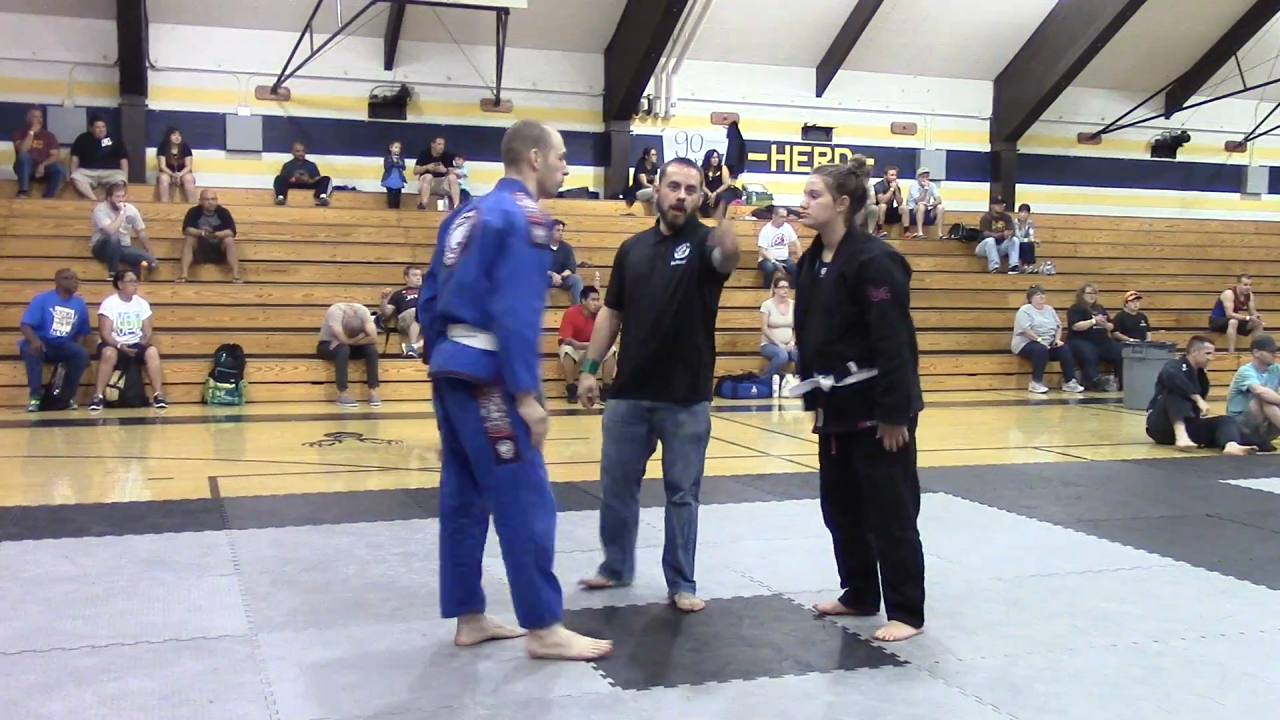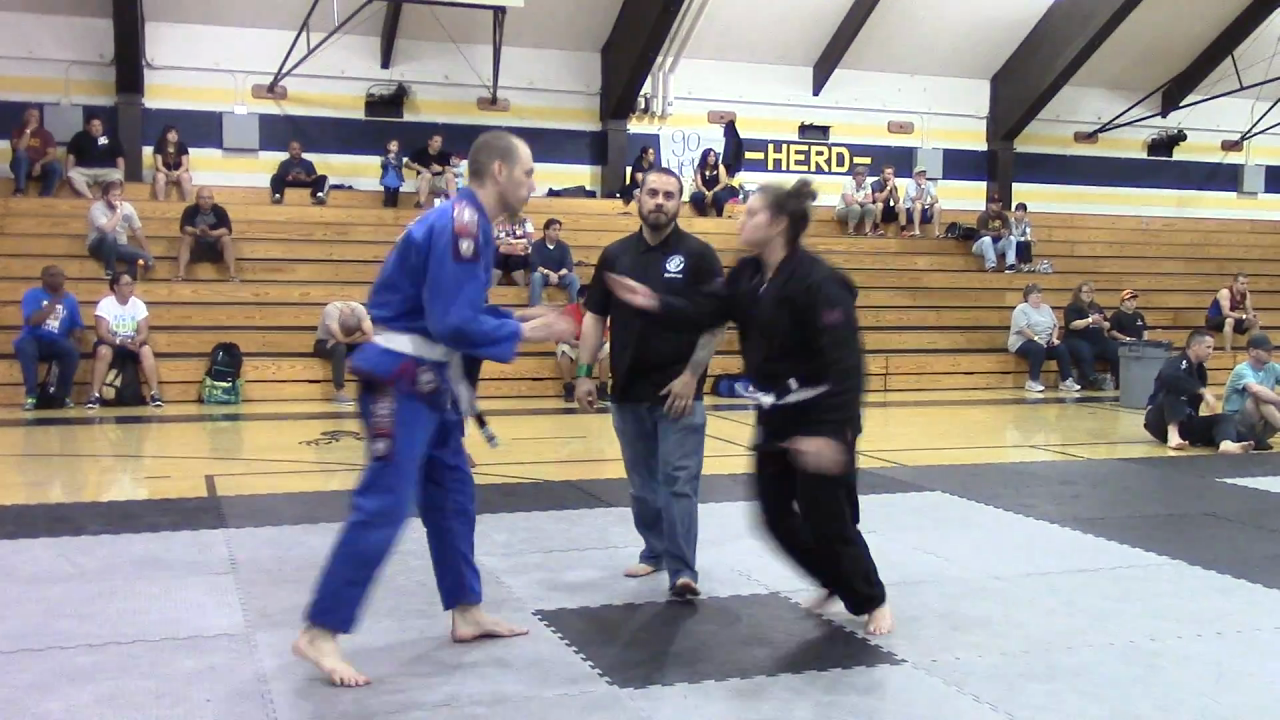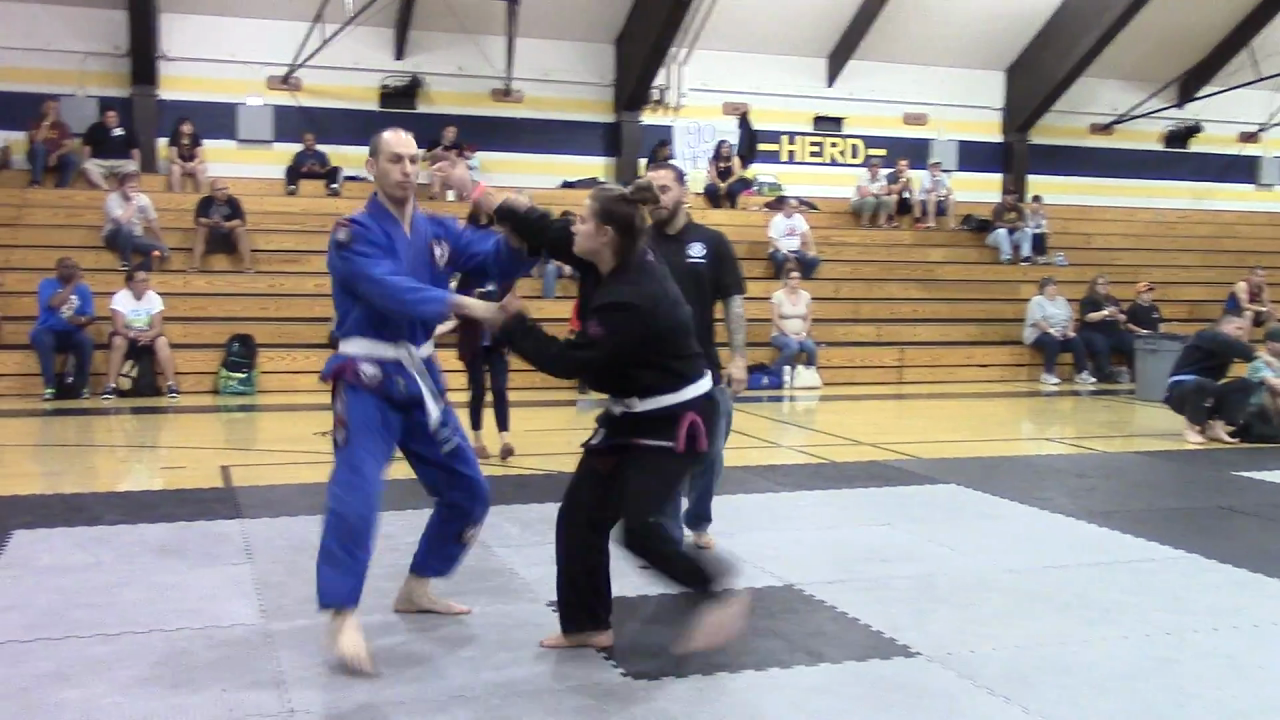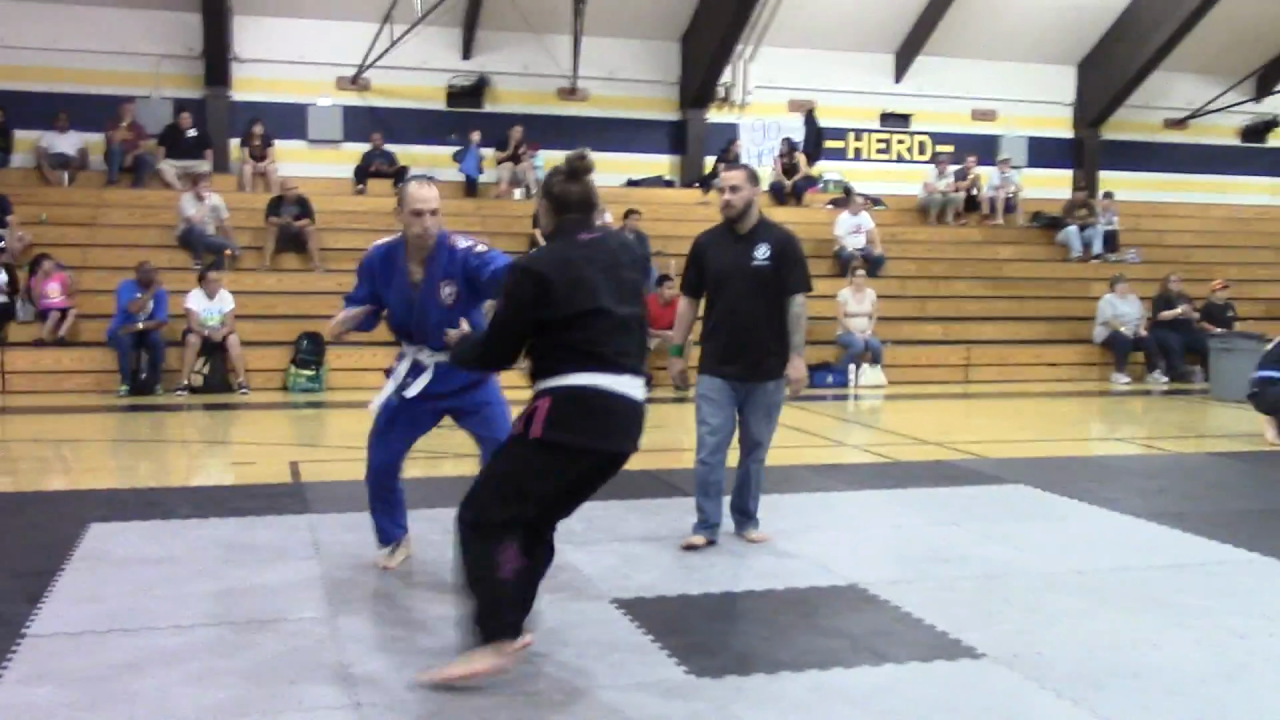
dt=0.4s
person 1, frame 1
left shoulder: (468, 212)
right shoulder: (526, 216)
left elbow: (432, 300)
right elbow: (517, 314)
right wrist: (527, 394)
left hip: (453, 365)
right hip: (487, 373)
left knee: (465, 500)
right knee: (527, 503)
left ankle: (470, 619)
right ankle: (545, 629)
person 1, frame 2
left shoulder: (463, 223)
right shoulder: (459, 227)
right elbow: (454, 323)
left wrist: (514, 322)
right wrist: (523, 332)
left hip: (421, 376)
right hip: (399, 376)
left knee: (453, 492)
right knee: (384, 505)
left ankle: (467, 611)
right ankle: (317, 633)
person 1, frame 3
left shoulder: (438, 228)
right shoulder: (354, 229)
left elbow: (495, 255)
right elbow: (389, 290)
right wrist: (457, 304)
left hip: (418, 379)
right hip: (364, 377)
left knee: (468, 488)
right knee: (356, 492)
left ankle: (416, 587)
right ankle: (343, 620)
person 1, frame 4
left shoulder: (463, 253)
right shoulder: (380, 259)
left elbow: (507, 274)
right elbow: (360, 308)
right wrist: (347, 321)
left hip: (469, 376)
right hip: (416, 376)
right knee: (381, 463)
right ankle: (397, 539)
person 2, frame 1
left shoulder: (874, 260)
right shoulder: (812, 261)
left elbow: (894, 341)
left wrist: (894, 412)
right wrist: (811, 394)
left hip: (877, 401)
right hip: (836, 401)
left knee: (890, 510)
right knee: (841, 507)
left ankle: (907, 613)
right ankle: (859, 595)
person 2, frame 2
left shoulder: (820, 282)
right shoulder: (749, 273)
left elbow: (845, 362)
right elbow: (704, 309)
left wrist: (826, 431)
right wrist: (656, 304)
left hip: (819, 415)
right hip: (778, 414)
left knee: (829, 521)
right knee: (776, 514)
left ankle: (869, 600)
right ankle: (836, 583)
person 2, frame 3
left shoulder: (632, 300)
right shoulder: (624, 261)
left elbow: (573, 364)
right elbow: (553, 234)
left wrist: (512, 325)
right wrist: (499, 210)
left hip: (674, 421)
right hip: (632, 415)
left knee: (641, 529)
right knee: (579, 516)
left ankle: (716, 598)
right ankle: (586, 624)
person 2, frame 4
left shoulder: (539, 270)
right shoulder: (630, 253)
left elbow: (496, 352)
left wrist: (461, 345)
left hip: (571, 413)
right hip: (623, 415)
left knee: (486, 518)
right knee: (539, 518)
left ankle: (497, 638)
right ankle: (508, 628)
person 3, frame 1
left shoulder: (705, 241)
right shoulder: (632, 248)
left elbow: (725, 259)
right elbow: (611, 312)
left wrist: (726, 240)
right wrist: (590, 367)
left hip: (686, 395)
right hip: (628, 391)
left knee: (682, 492)
right knee: (617, 486)
left ankle: (681, 583)
right ankle: (616, 566)
person 3, frame 2
left shoulder: (698, 255)
right shoulder: (615, 254)
left elbow: (714, 323)
right elbow: (595, 316)
left wrist: (691, 378)
right wrist: (584, 373)
left hip: (679, 391)
right hip: (630, 390)
left knee: (680, 483)
right knee: (642, 480)
left ankle: (683, 571)
right ankle: (655, 552)
person 3, frame 3
left shoulder: (710, 243)
left elbow: (732, 304)
left wrist: (738, 358)
left knee: (709, 456)
left ankle: (698, 518)
right ankle: (669, 540)
person 3, frame 4
left shoulder: (781, 241)
right shoulder: (706, 243)
left elbow: (797, 301)
right elbow: (688, 299)
left wrist: (798, 357)
right wrist: (677, 351)
left hip: (765, 369)
right hip: (716, 366)
left knee: (755, 449)
right knee: (711, 448)
left ankle: (746, 519)
right ankle: (706, 526)
